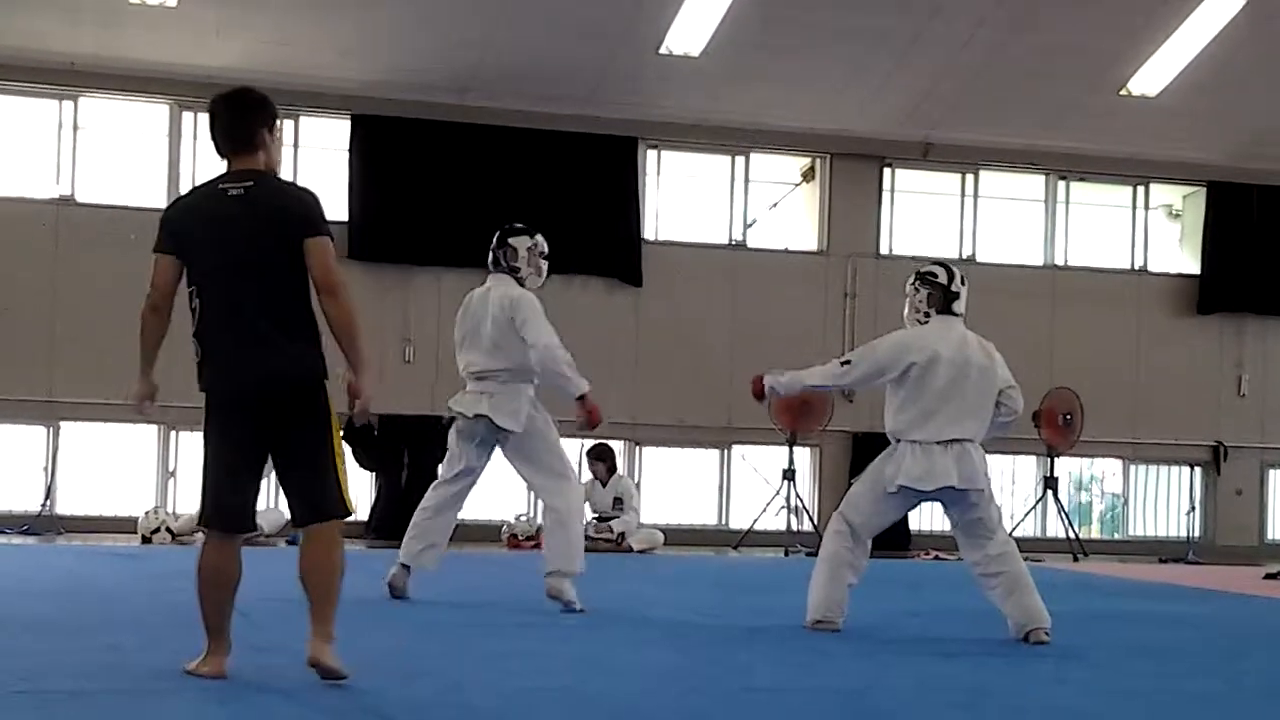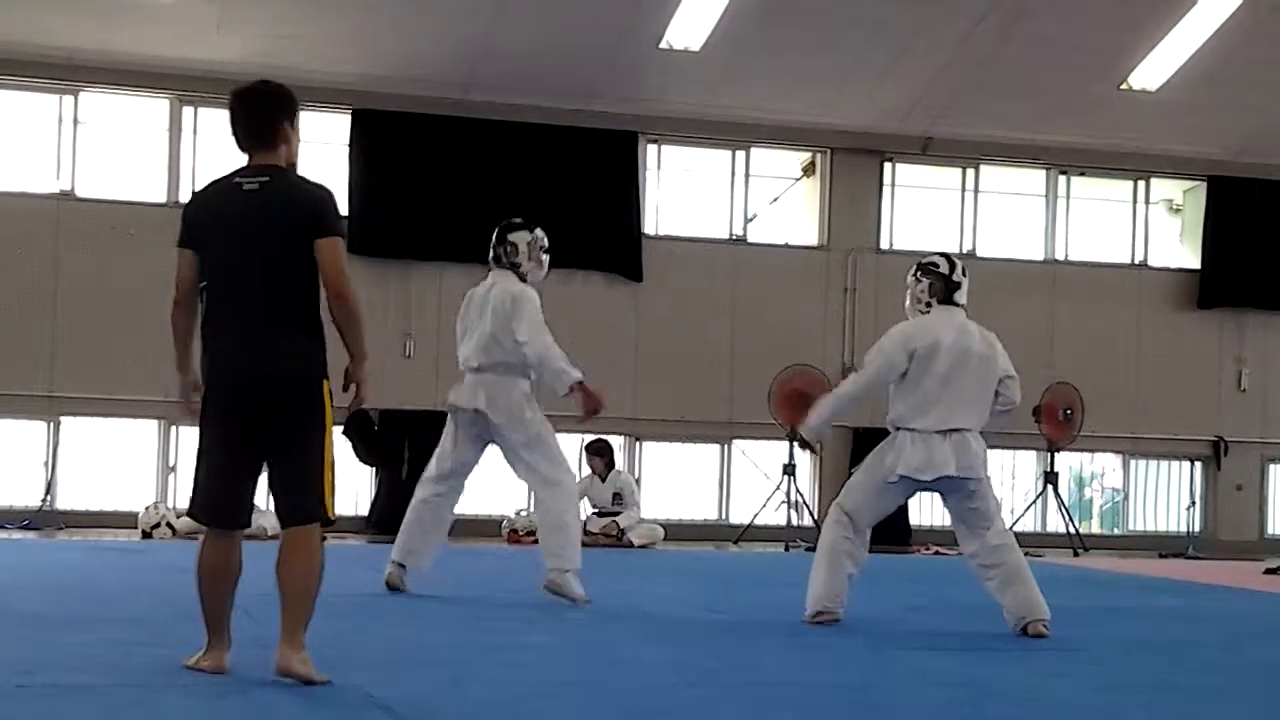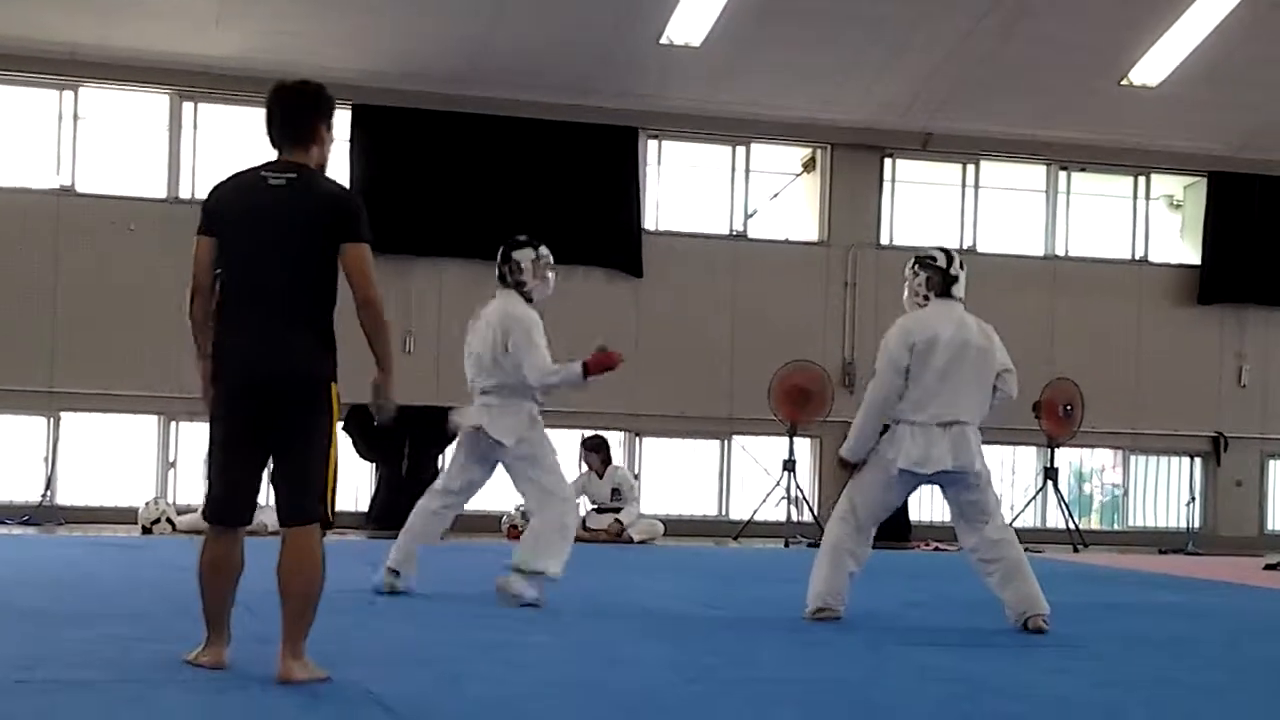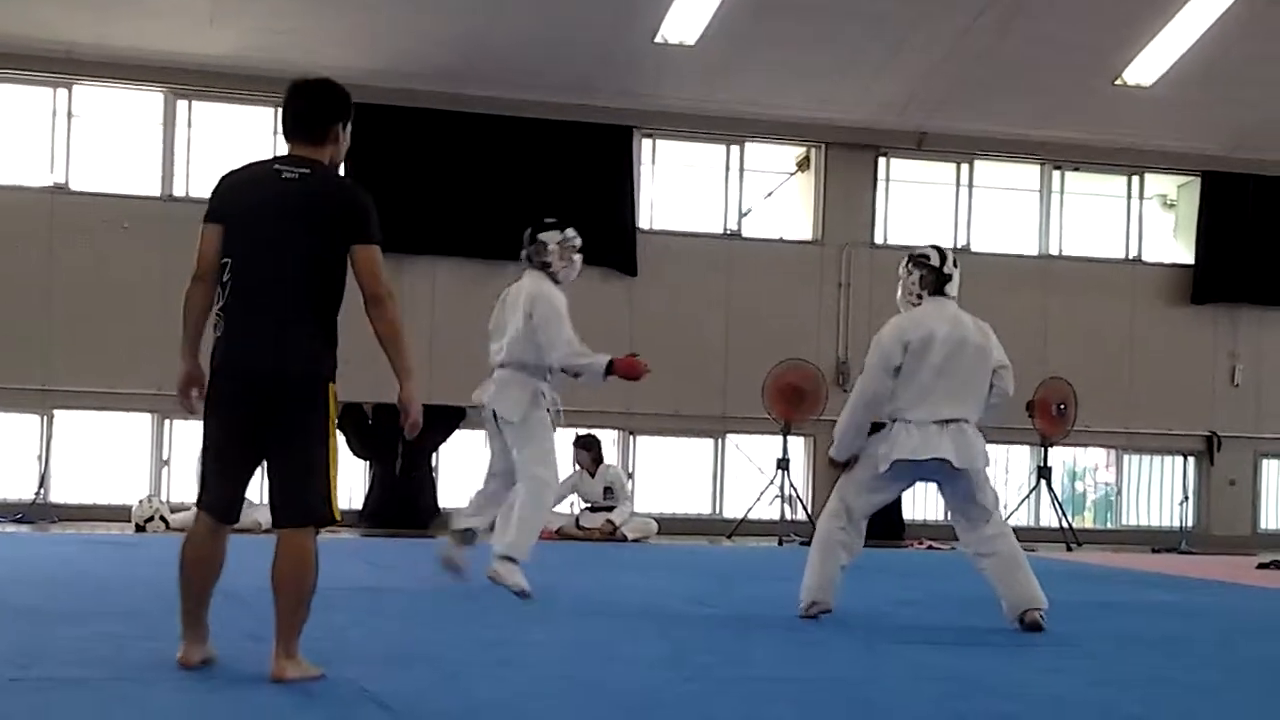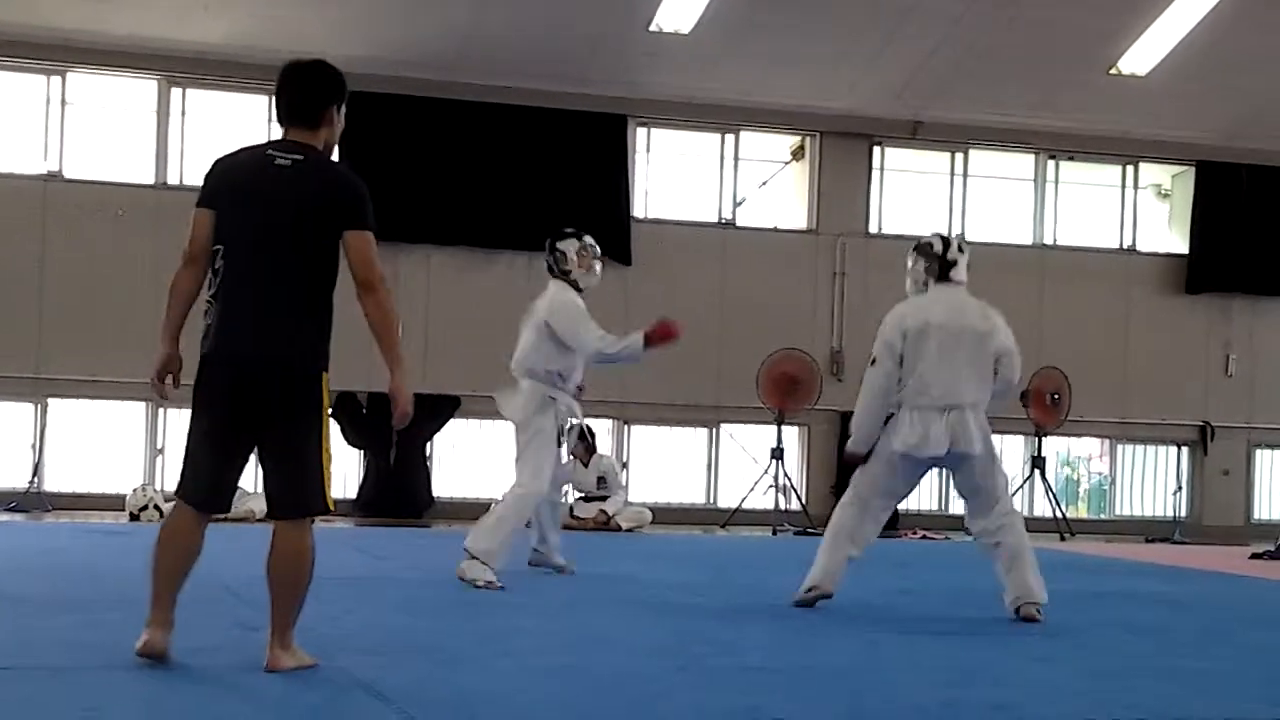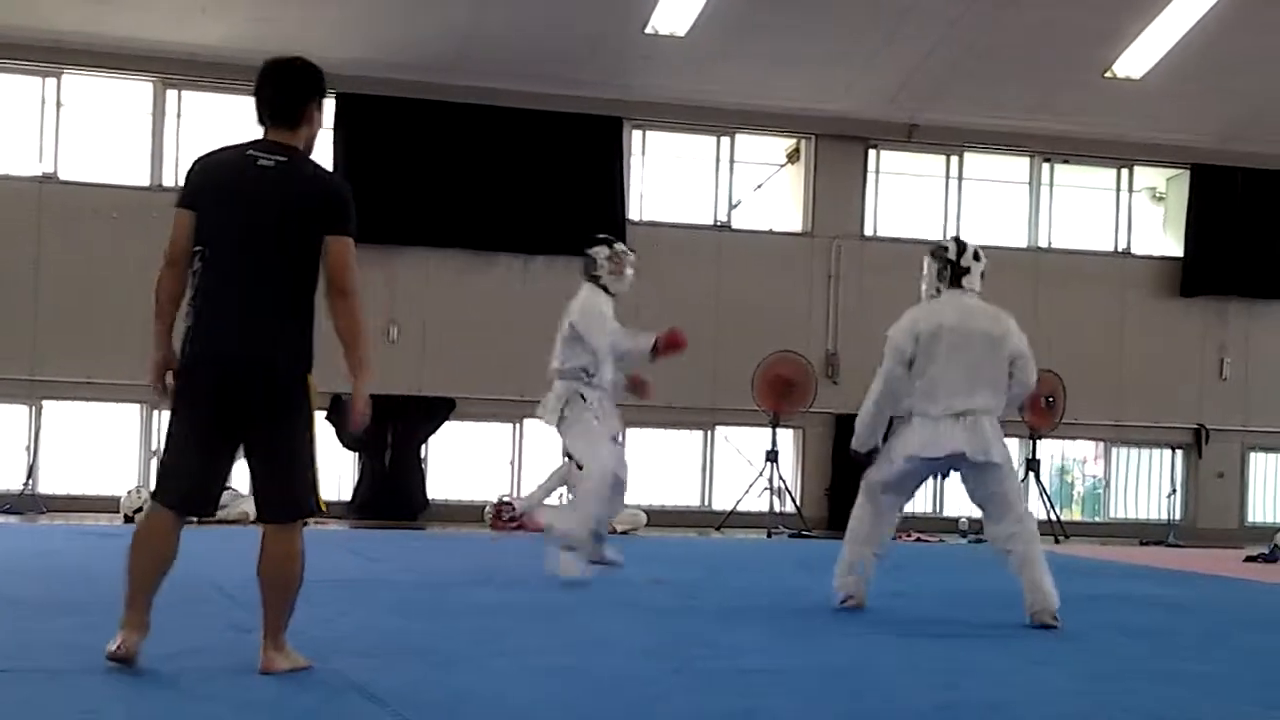
dt=0.2s
person 1, frame 1
left shoulder: (184, 213)
right shoulder: (297, 203)
left elbow: (157, 306)
right elbow: (331, 291)
left wrist: (146, 373)
right wrist: (357, 368)
left hip: (229, 387)
right hip: (297, 382)
left knee: (223, 527)
right knee: (320, 516)
left ankle: (215, 651)
right ankle: (322, 638)
person 1, frame 2
left shoulder: (203, 204)
right shoulder: (312, 199)
left elbow: (184, 300)
right elbow: (339, 293)
left wrist: (185, 369)
right wrist: (357, 363)
left hip: (228, 380)
right hip: (298, 379)
left knee: (222, 523)
right knee: (303, 520)
left ankle: (215, 647)
right ankle: (293, 648)
person 1, frame 3
left shoulder: (225, 196)
right shoulder: (337, 202)
left elbow: (201, 291)
right elbow: (366, 298)
left wrist: (209, 363)
right wrist: (385, 371)
left hip: (238, 375)
right hip: (306, 379)
left knee: (223, 519)
right knee: (303, 522)
left ankle: (214, 643)
right ankle: (293, 656)
person 1, frame 4
left shoulder: (234, 186)
right shoulder: (348, 201)
left elbow: (203, 279)
right elbow: (378, 299)
left wrist: (189, 357)
right wrist: (406, 382)
left hip: (234, 370)
right hip: (303, 378)
left knee: (212, 511)
right knee: (299, 522)
left ankle: (193, 639)
right ankle: (286, 655)
person 1, frame 5
left shoulder: (227, 171)
right shoulder: (342, 187)
left elbow: (193, 264)
right elbow: (370, 285)
left wrist: (169, 342)
right wrist: (397, 372)
left hip: (225, 358)
right hip: (296, 368)
left knee: (193, 498)
right knee: (295, 514)
left ankle: (158, 624)
right ankle: (282, 645)
person 1, frame 6
left shoulder: (208, 170)
right shoulder: (326, 190)
left elbow: (175, 266)
right elbow: (342, 291)
left wrist: (162, 345)
right wrist: (358, 378)
left hip: (206, 360)
right hip: (280, 370)
left knee: (170, 502)
right knee: (284, 517)
left ankle: (130, 629)
right ankle: (275, 647)
person 2, frame 1
left shoulder: (907, 344)
right shoulder: (985, 351)
left elbow: (842, 373)
right elbow: (1011, 406)
left wrist: (774, 383)
left hip: (910, 462)
right hip: (963, 464)
left knee: (849, 528)
right knee: (990, 543)
left ankle: (824, 614)
right ankle: (1033, 623)
person 2, frame 2
left shoulder: (909, 333)
right shoulder: (986, 341)
left elbow: (860, 385)
right elbow: (1009, 396)
left wrist: (813, 424)
left hip: (909, 450)
right hip: (963, 453)
left knee: (847, 519)
right knee: (989, 535)
left ankle: (824, 606)
right ankle: (1031, 616)
person 2, frame 3
left shoulder: (909, 328)
right shoulder: (985, 334)
left elbow: (881, 395)
right elbow: (1006, 390)
left wrist: (853, 449)
left hip: (909, 443)
right hip: (962, 446)
left knee: (853, 517)
right knee: (988, 530)
left ankle: (825, 602)
right ankle: (1031, 611)
person 2, frame 4
left shoulder: (902, 327)
right shoulder: (980, 332)
left elbow: (869, 393)
right elbow: (1002, 388)
left wrist: (842, 448)
left hip: (904, 441)
right hip: (961, 444)
left knee: (844, 510)
right knee: (987, 527)
left ankle: (816, 597)
right ankle: (1029, 605)
person 2, frame 5
left shoulder: (905, 314)
right shoulder: (989, 318)
left elbow: (879, 384)
right elbow: (1009, 377)
left wrist: (860, 440)
left hip: (914, 427)
right hip: (968, 429)
left knee: (863, 502)
right knee: (997, 514)
left ankle: (819, 583)
right ankle: (1028, 598)
person 2, frame 6
left shoulder: (916, 320)
right shoulder: (1002, 324)
left elbow: (887, 386)
right elbow: (1024, 382)
left wrist: (863, 439)
left hip: (922, 432)
right hip: (980, 434)
left knee: (875, 500)
right knee: (1013, 522)
left ankle: (851, 587)
right ankle: (1042, 605)
person 3, frame 1
left shoulder: (473, 300)
right shoulder: (521, 299)
right elbow: (547, 350)
right wrist: (582, 394)
left hip: (475, 401)
right hip: (514, 403)
left knee: (448, 487)
right knee: (562, 487)
left ankle: (404, 569)
right ankle: (559, 576)
person 3, frame 2
left shoulder: (474, 296)
right shoulder: (520, 295)
right elbow: (538, 346)
right wrist: (577, 385)
left hip: (471, 396)
right hip: (508, 399)
left knee: (439, 482)
right knee: (556, 482)
left ankle: (399, 566)
right ankle: (562, 572)
person 3, frame 3
left shoulder: (484, 315)
right shoulder: (521, 316)
right elbow: (539, 374)
right wrist: (588, 367)
left hip: (481, 416)
right hip: (515, 418)
left knee: (442, 497)
right knee: (556, 502)
left ankle: (393, 571)
right ankle: (522, 577)
person 3, frame 4
left shoulder: (516, 292)
right shoulder: (546, 295)
right elbow: (563, 352)
left wrist: (563, 366)
right wrist: (613, 366)
left hip: (504, 391)
right hip: (523, 397)
left knee: (503, 478)
right knee: (542, 483)
left ankle: (461, 536)
right ankle: (507, 561)
person 3, frame 5
left shoulder: (551, 302)
right shoulder: (563, 302)
right elbow: (598, 346)
left wrist: (571, 373)
right wrist: (648, 339)
left hip: (545, 402)
right hip: (541, 405)
left knee: (545, 483)
right knee: (532, 486)
left ankle: (547, 551)
right ankle: (477, 560)
person 3, frame 6
left shoulder: (597, 304)
right shoulder: (590, 303)
right elbow: (615, 343)
left wrist: (622, 380)
right wrist: (657, 344)
left hip: (593, 403)
right hip: (577, 402)
left knee: (613, 477)
right knee: (599, 474)
left ankle: (588, 540)
right ankle: (568, 543)
